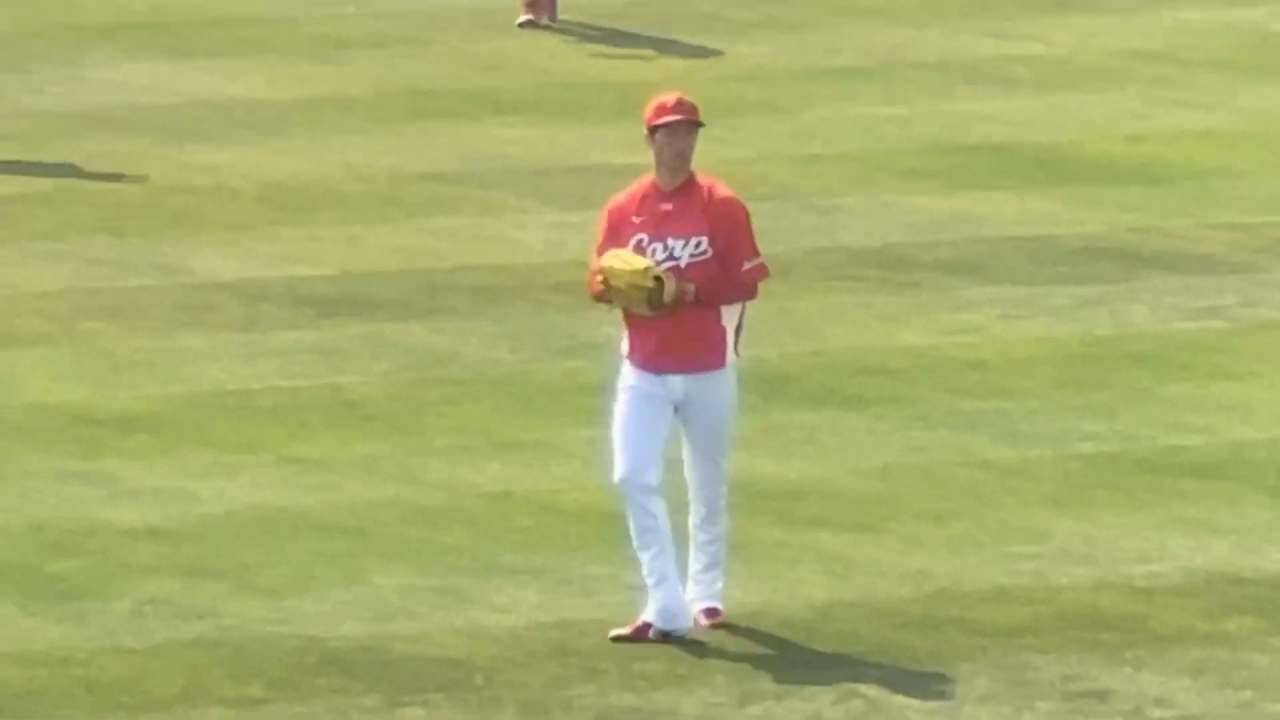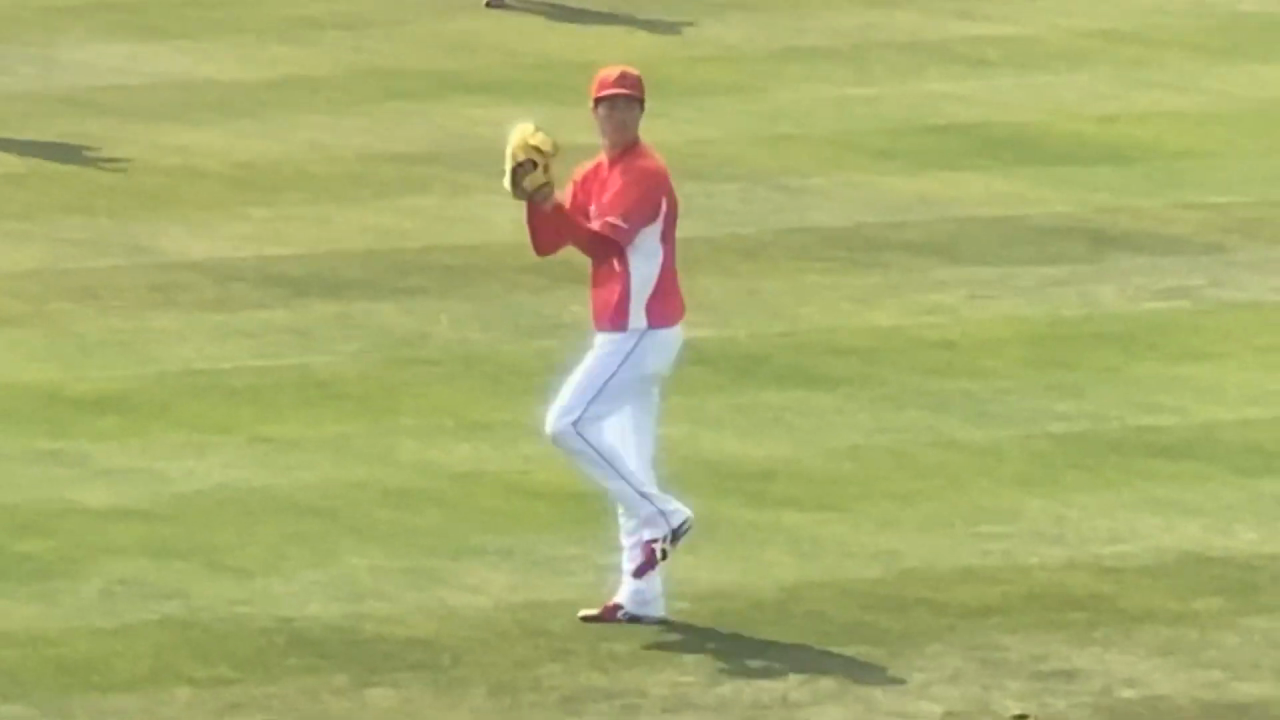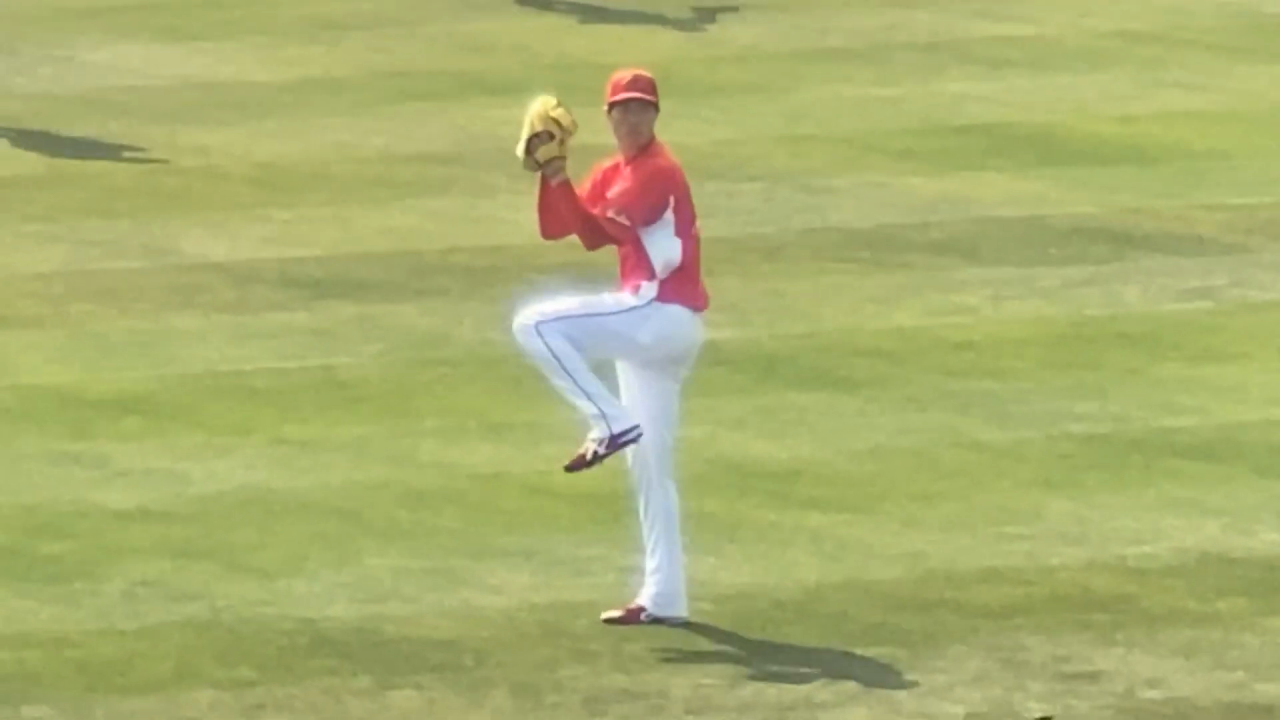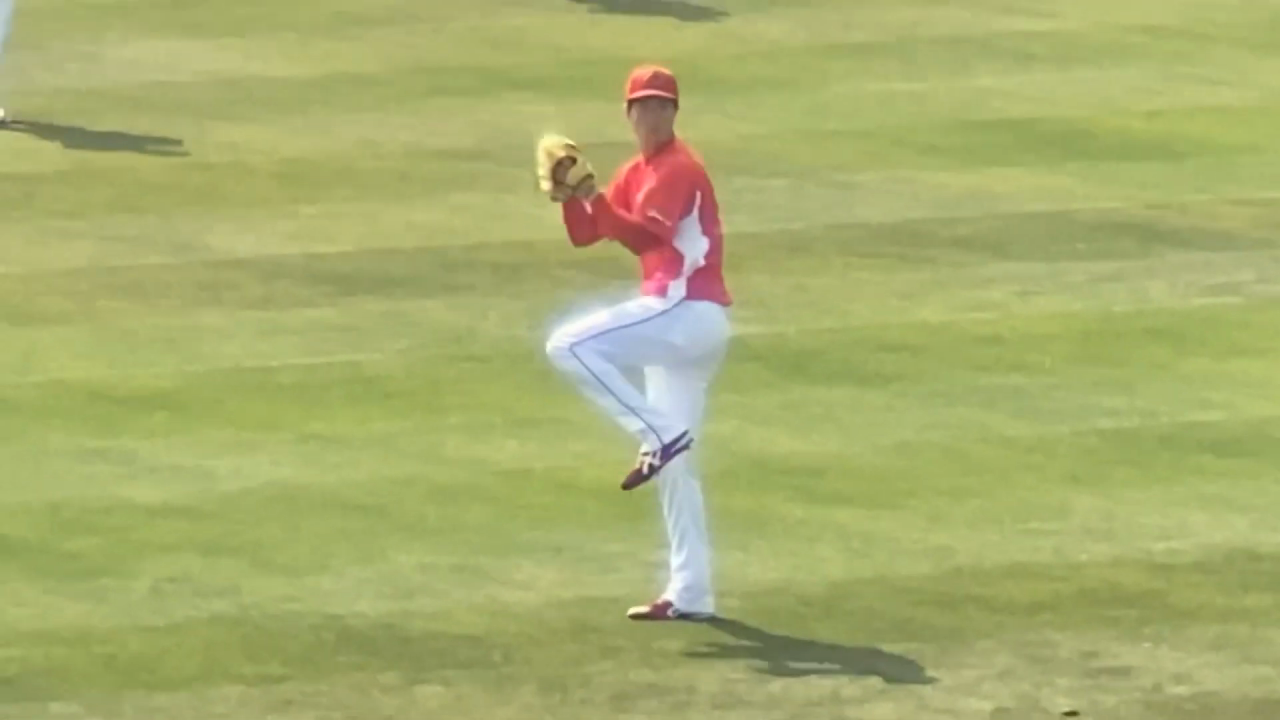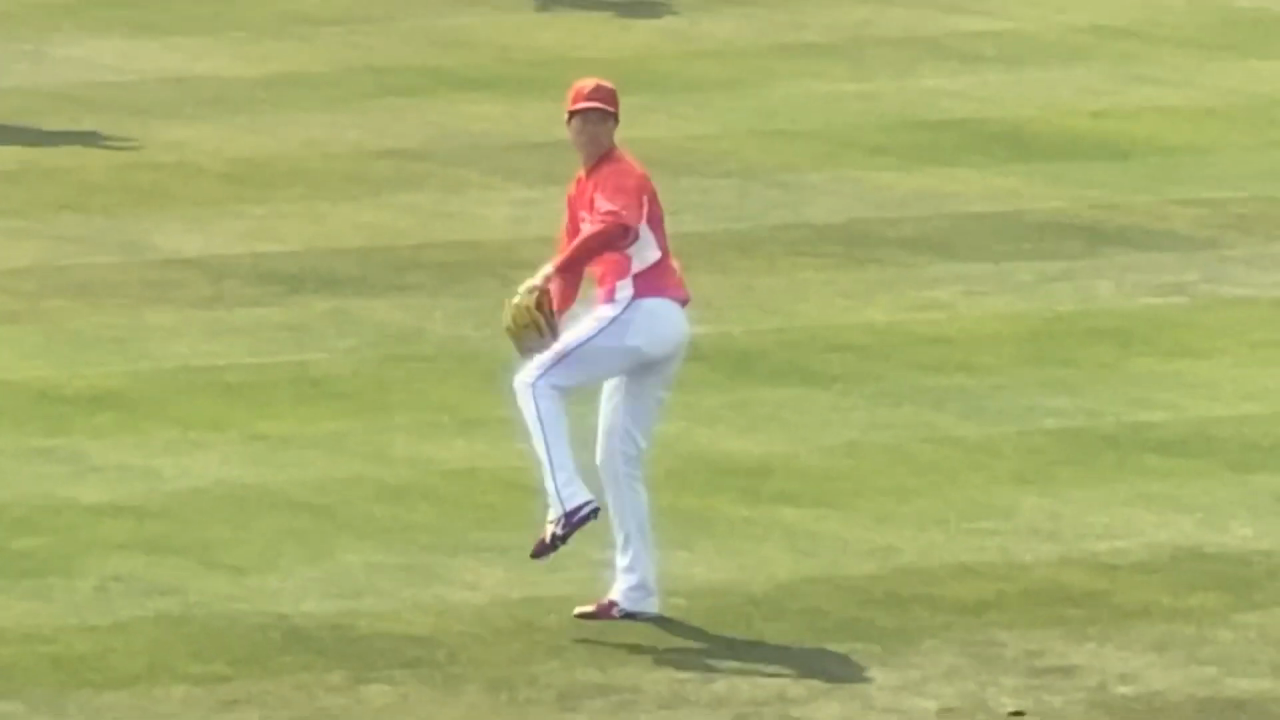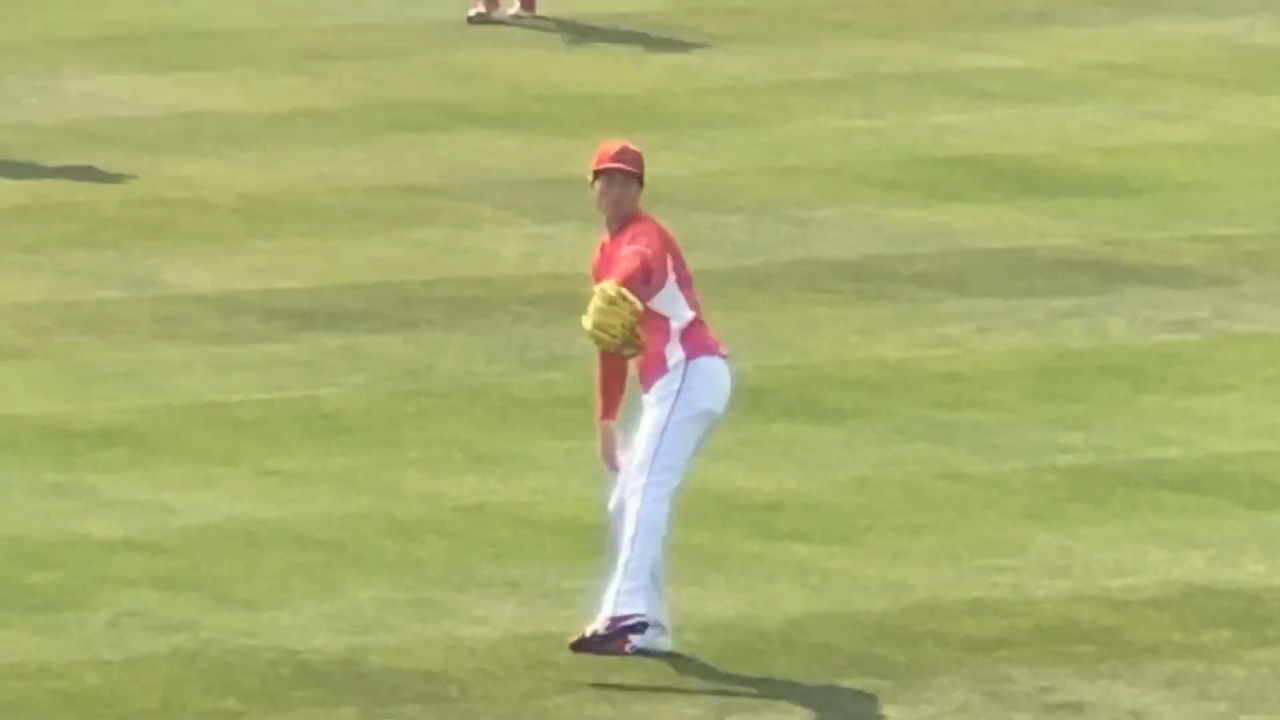
dt=0.4s
person 1, frame 1
left shoulder: (721, 204)
right shoulder: (622, 209)
left elbow: (746, 283)
right elbow: (597, 283)
left wrist: (687, 293)
left hip: (708, 368)
right hip: (643, 369)
left knee: (708, 489)
right knee: (633, 478)
left ankle: (705, 595)
right ankle: (665, 606)
person 1, frame 2
left shoulder: (645, 173)
right shoulder: (590, 174)
left elbow: (602, 243)
right elbow: (546, 244)
left wrist: (553, 204)
right wrist: (535, 198)
left hip: (642, 329)
right hip: (618, 330)
left knee: (567, 425)
right knee: (627, 458)
left ankle: (661, 517)
right ankle: (641, 595)
person 1, frame 3
left shoulder: (658, 171)
right shoulder: (611, 173)
left elbow: (596, 233)
right elbow: (554, 228)
left wrist: (563, 181)
right wrist: (549, 174)
left hip: (662, 315)
right hip: (663, 324)
left knee: (533, 325)
right knee: (649, 467)
left ankle: (609, 424)
right ankle: (664, 598)
person 1, frame 4
left shoulder: (678, 167)
right shoulder: (635, 172)
left elbow: (643, 237)
right elbow: (584, 234)
left wrist: (595, 198)
right wrist: (572, 193)
left hip: (685, 311)
right hip: (688, 319)
left knee: (567, 346)
right knee: (676, 464)
left ankle: (659, 433)
right ankle: (689, 594)
person 1, frame 5
left shoulder: (620, 174)
right shoulder: (580, 187)
left elbow: (618, 229)
right elbow: (573, 260)
left wrist: (555, 271)
right wrist: (549, 309)
left hip: (639, 311)
right hip: (662, 323)
left knee: (534, 381)
right knee: (620, 462)
left ankle: (569, 501)
right ankle: (635, 594)
person 1, frame 6
left shoulder: (644, 235)
right shoulder: (605, 253)
left elbow: (644, 269)
right elbow: (616, 346)
left wrist: (606, 299)
right wrist: (605, 422)
left hip: (688, 375)
right hip: (671, 383)
left knee: (647, 488)
right knee: (627, 504)
left ankle: (627, 610)
right ankle: (647, 630)
